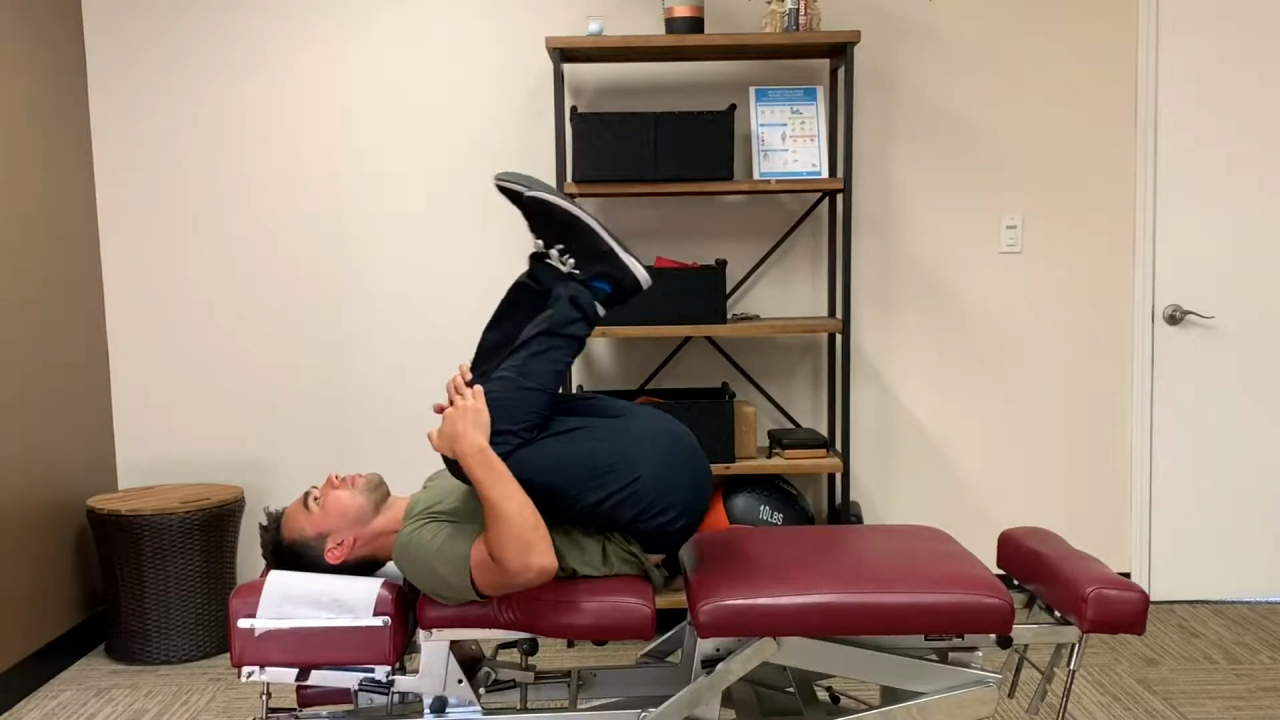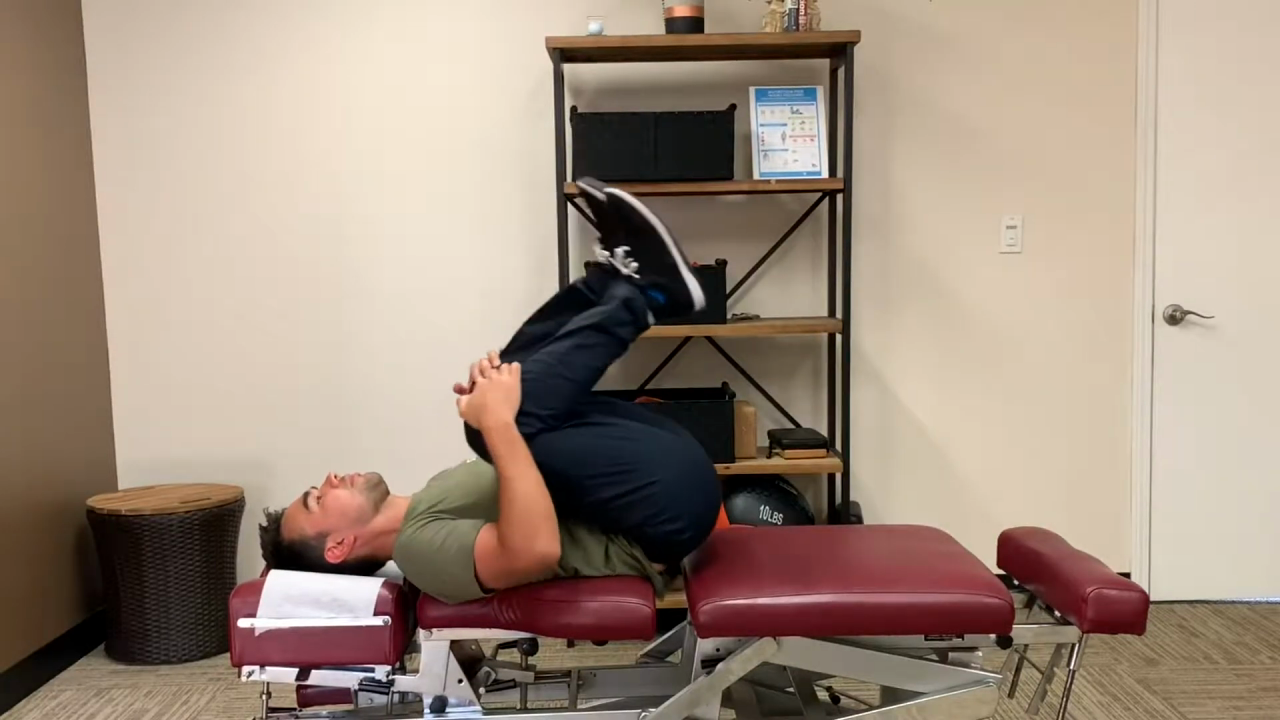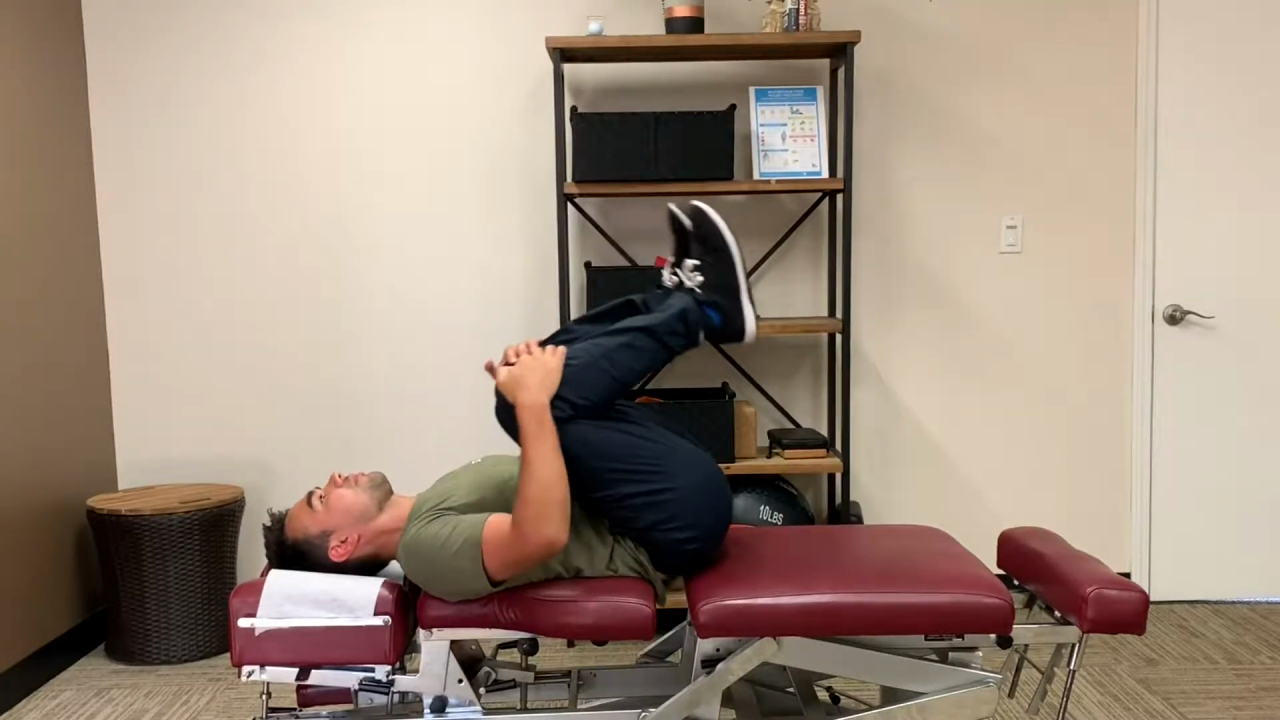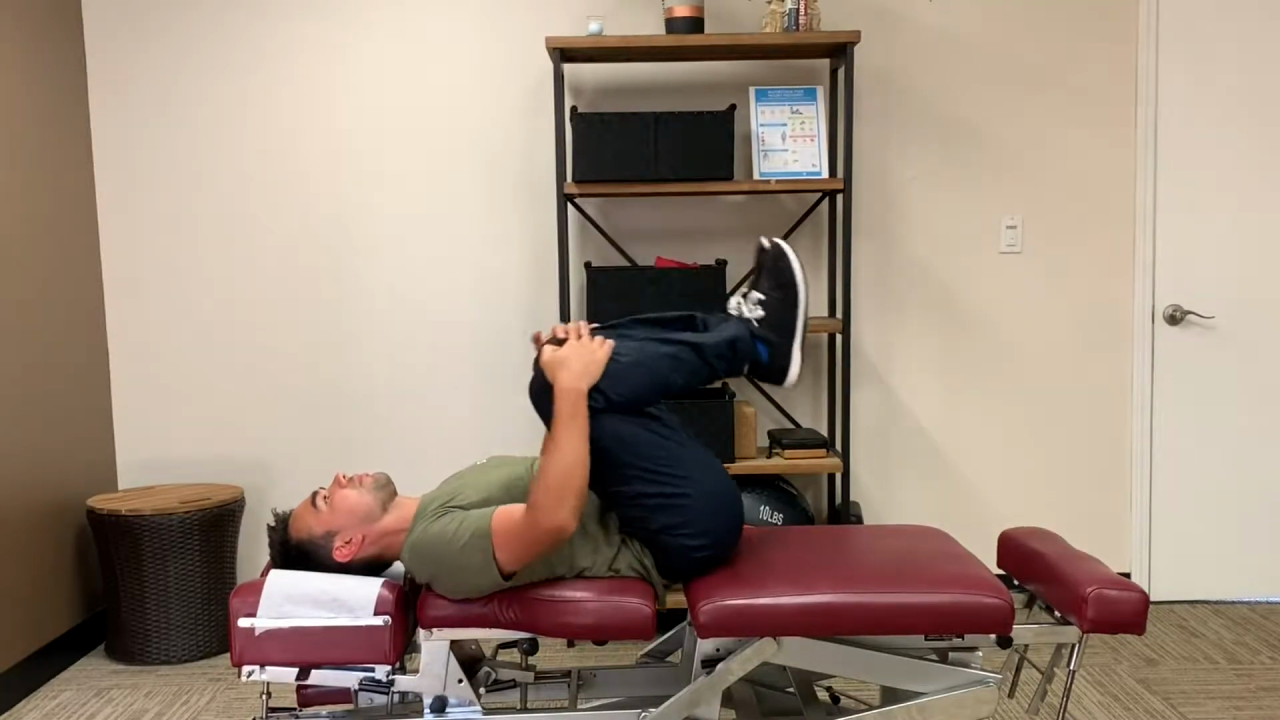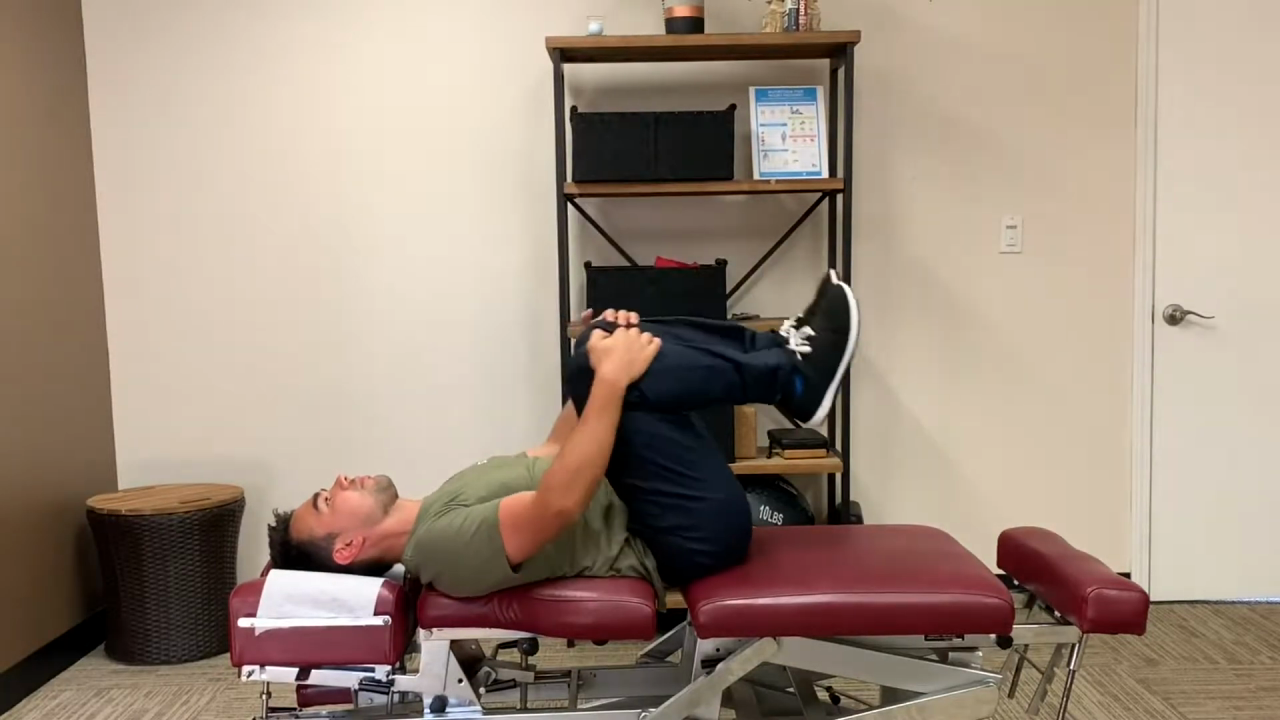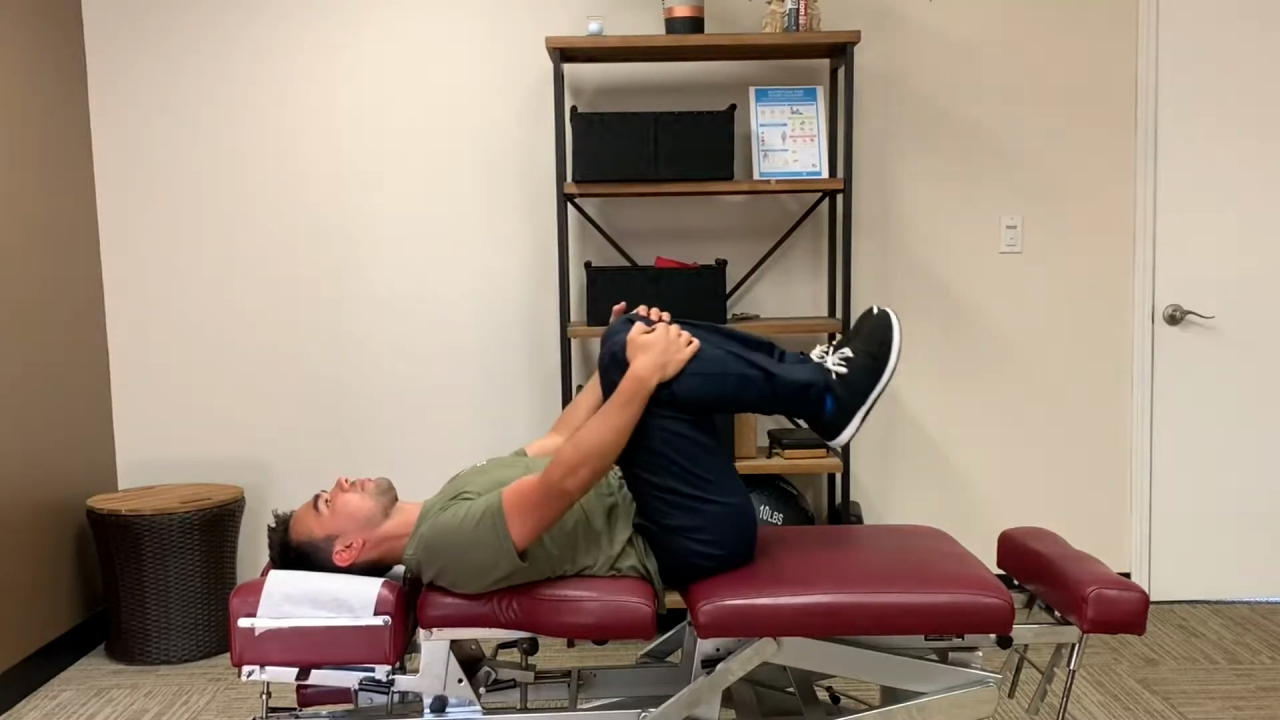
dt=0.2s
person 1, frame 1
left shoulder: (431, 507)
right shoulder: (423, 548)
right elbow: (532, 561)
left wrist: (473, 408)
right wrist: (471, 447)
left knee: (489, 401)
left ankle: (572, 276)
right ankle: (583, 287)
person 1, frame 2
left shoulder: (430, 509)
right shoulder: (422, 548)
right elbow: (536, 548)
left wrist: (494, 397)
right wrist: (497, 421)
left knee: (513, 381)
left ankle: (621, 278)
right ankle: (639, 291)
person 1, frame 3
left shoulder: (434, 511)
right shoulder: (427, 548)
left elbow: (548, 468)
right elbow: (544, 534)
left wrist: (529, 385)
right wrist: (531, 403)
left hip: (677, 495)
right hip: (681, 514)
left knee: (548, 371)
right knee: (541, 401)
left ankle: (688, 295)
right ankle: (700, 306)
person 1, frame 4
left shoulder: (439, 513)
right shoulder: (435, 546)
left elbow: (562, 476)
right elbow: (554, 520)
left wrist: (569, 371)
right wrist: (570, 387)
right hip: (691, 524)
left knee: (565, 369)
right knee: (566, 390)
left ankle: (745, 328)
right ankle: (752, 338)
person 1, frame 5
left shoulder: (449, 508)
right shoulder: (441, 545)
left elbow: (556, 450)
right elbow: (562, 505)
left wrist: (606, 366)
right wrist: (611, 379)
right hip: (695, 533)
left knee: (607, 347)
right knee: (595, 370)
left ankle: (783, 355)
right ankle: (792, 373)
person 1, frame 6
left shoulder: (451, 509)
right shoulder: (445, 542)
left elbow: (556, 443)
right elbow: (567, 480)
left wrist: (626, 360)
right wrist: (642, 373)
right hip: (694, 540)
left knee: (636, 339)
right knee: (639, 360)
left ankle: (812, 375)
right ankle: (824, 395)
